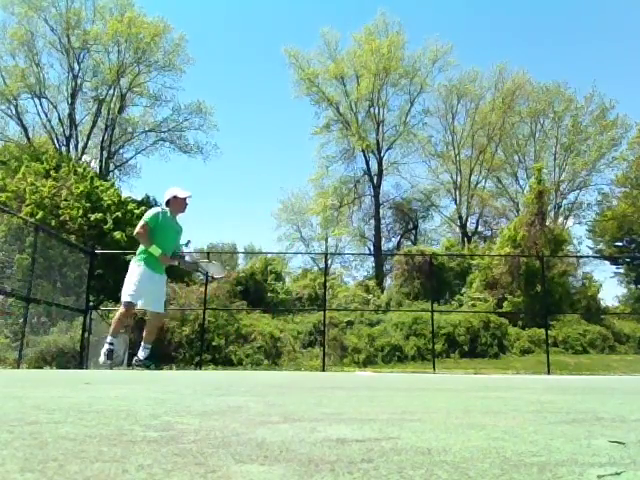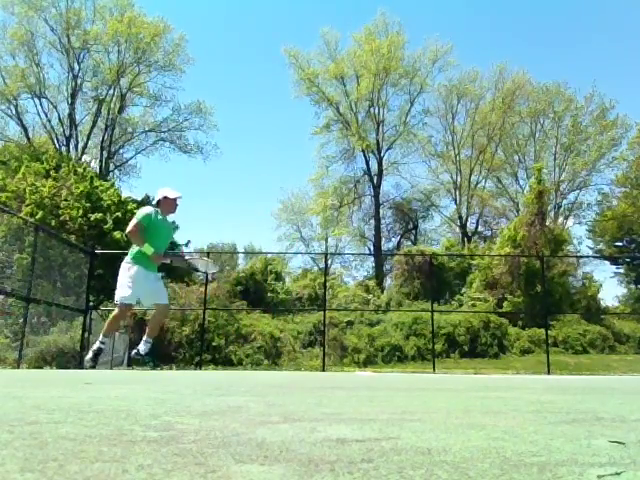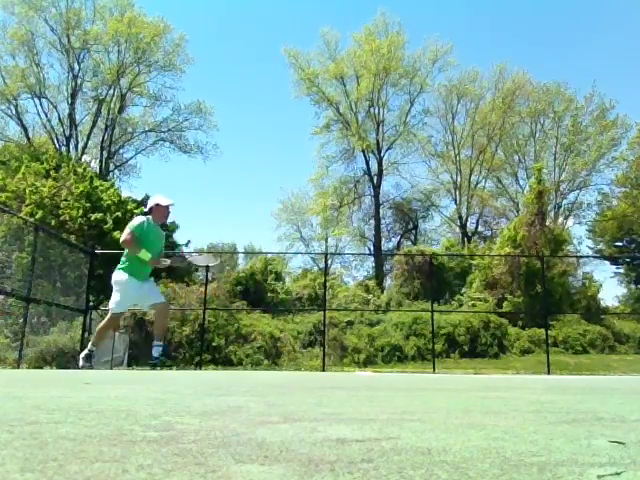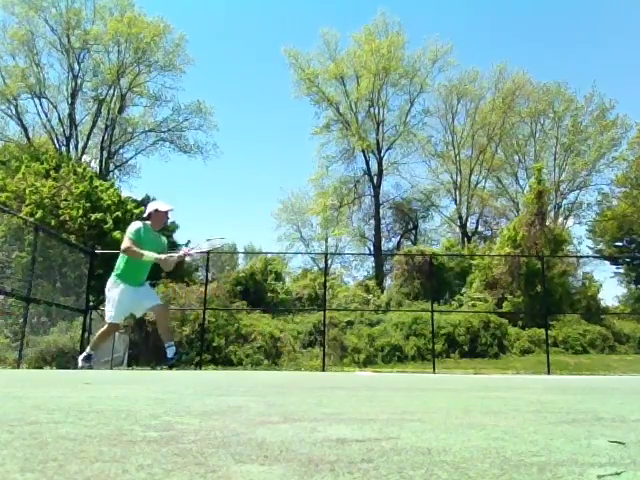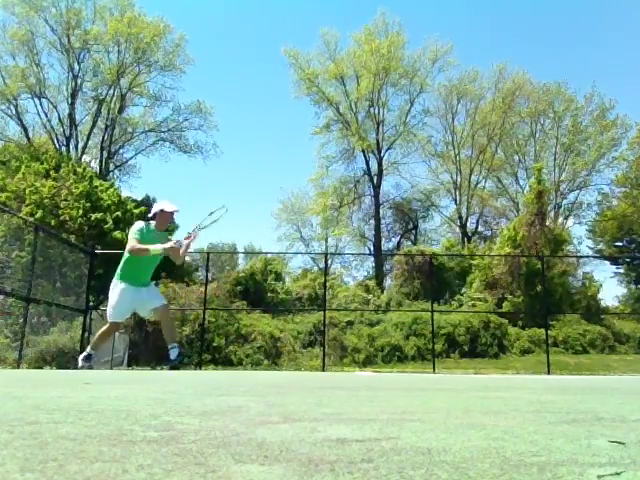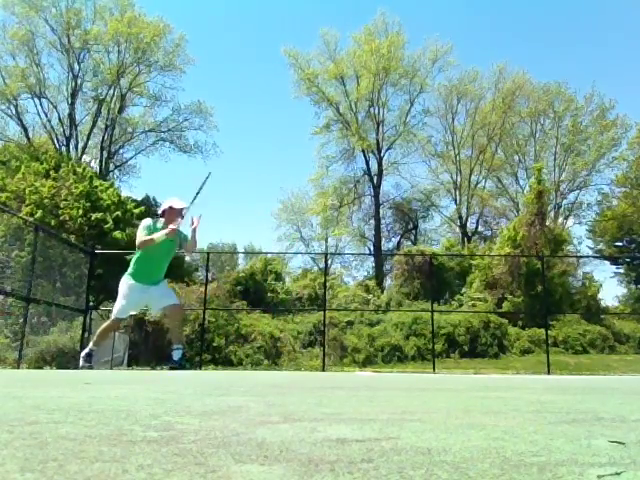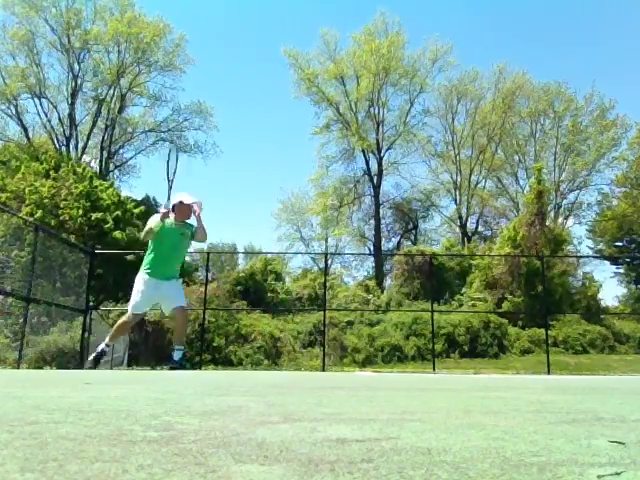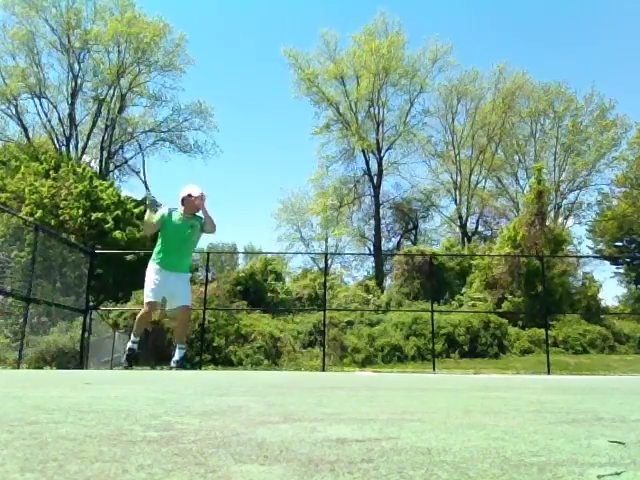
dt=0.1s
person 1, frame 1
left shoulder: (177, 227)
right shoulder: (157, 213)
right elbow: (139, 232)
left wrist: (180, 260)
right wrist: (158, 253)
left hip: (158, 274)
right hip: (142, 267)
left knee: (156, 316)
right knee: (128, 307)
left ankle: (141, 356)
right ankle: (109, 348)
person 1, frame 2
left shoulder: (169, 227)
right shoulder: (148, 212)
right elbow: (130, 231)
left wrist: (174, 258)
right wrist: (150, 252)
left hip: (152, 272)
right hip: (135, 267)
left knee: (163, 309)
right knee: (123, 308)
left ankle: (142, 350)
right ankle: (98, 347)
person 1, frame 3
left shoulder: (161, 235)
right shoulder: (140, 221)
left elbow: (158, 261)
right elbow: (124, 240)
left wrist: (171, 261)
right wrist: (147, 257)
left hip: (144, 280)
right hip: (126, 276)
left knee: (163, 308)
right knee: (115, 317)
left ankle: (157, 353)
right ankle: (88, 353)
person 1, frame 4
left shoulder: (161, 240)
right shoulder: (137, 227)
left elbow: (166, 267)
right elbow: (126, 248)
left wrist: (178, 257)
right wrist: (155, 257)
left hip: (140, 285)
right hip: (121, 284)
left knee: (162, 310)
right knee: (112, 326)
left ankle: (171, 355)
right ankle: (86, 355)
person 1, frame 5
left shoulder: (167, 239)
right shoulder: (140, 227)
left elbow: (179, 259)
right elbow: (132, 249)
left wrist: (188, 242)
right wrist: (162, 248)
left hip: (146, 286)
right hip: (124, 285)
left knee: (164, 312)
right knee: (114, 325)
left ankle: (174, 356)
right ankle: (87, 355)
person 1, frame 6
left shoulder: (178, 235)
right shoulder: (149, 224)
left elbow: (190, 250)
right elbow: (140, 244)
left wrist: (194, 230)
right wrist: (166, 233)
left hip: (157, 284)
right hip: (133, 282)
left knee: (176, 311)
right knee: (116, 321)
left ankle: (177, 357)
right ankle: (88, 352)
person 1, frame 7
left shoulder: (190, 229)
right shoulder: (157, 219)
left elbow: (202, 238)
right elbow: (145, 237)
left wrist: (198, 217)
right wrist: (161, 220)
left hip: (171, 281)
right hip: (148, 278)
left knee: (182, 314)
right knee: (132, 318)
left ankle: (178, 358)
right ankle: (102, 349)
person 1, frame 8
left shoulder: (200, 221)
right shoulder: (167, 213)
left elbow: (212, 229)
right elbow: (147, 231)
left wrist: (202, 208)
right wrist: (149, 212)
left hip: (182, 274)
right hip: (159, 269)
left knee: (183, 313)
right knee: (149, 308)
left ankle: (178, 357)
right ankle: (132, 345)
